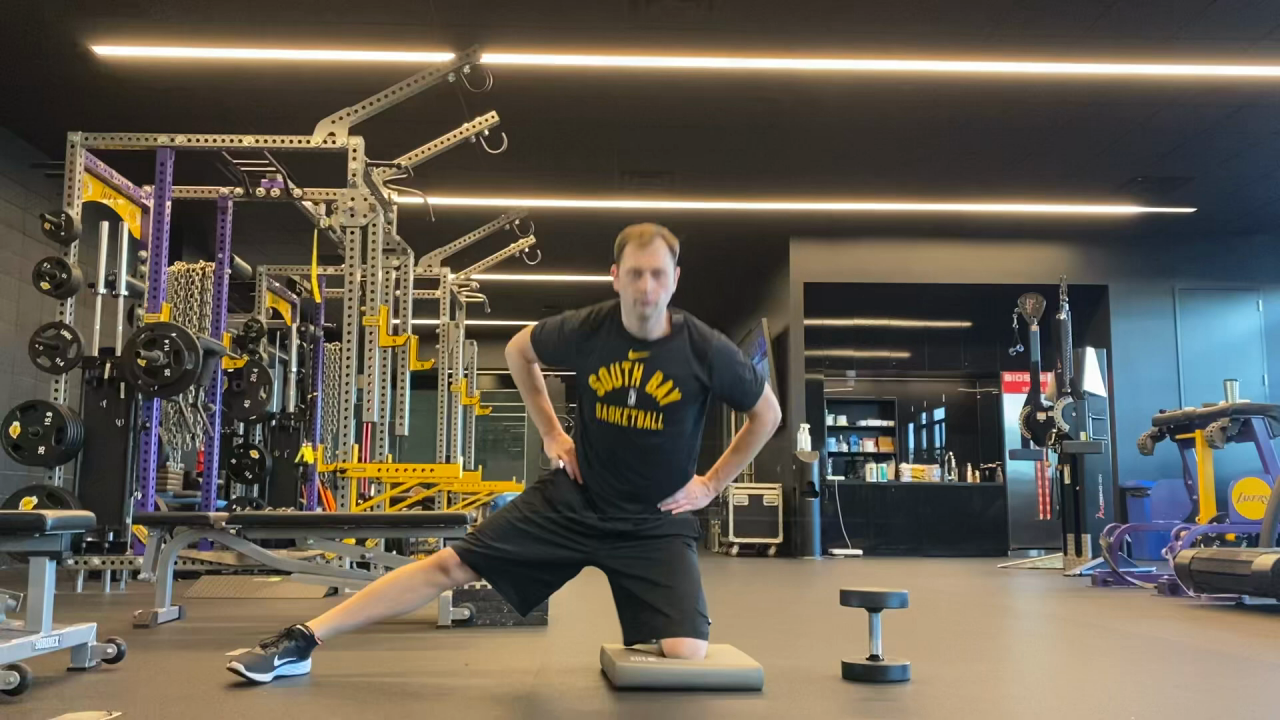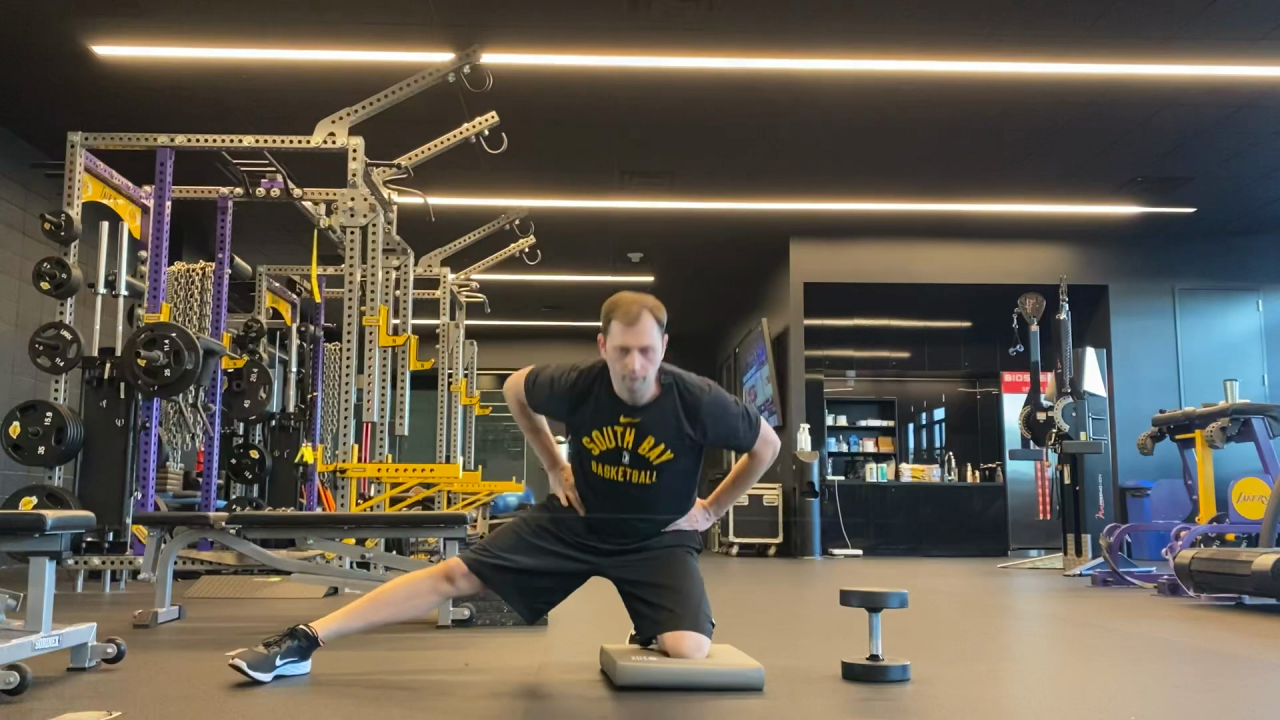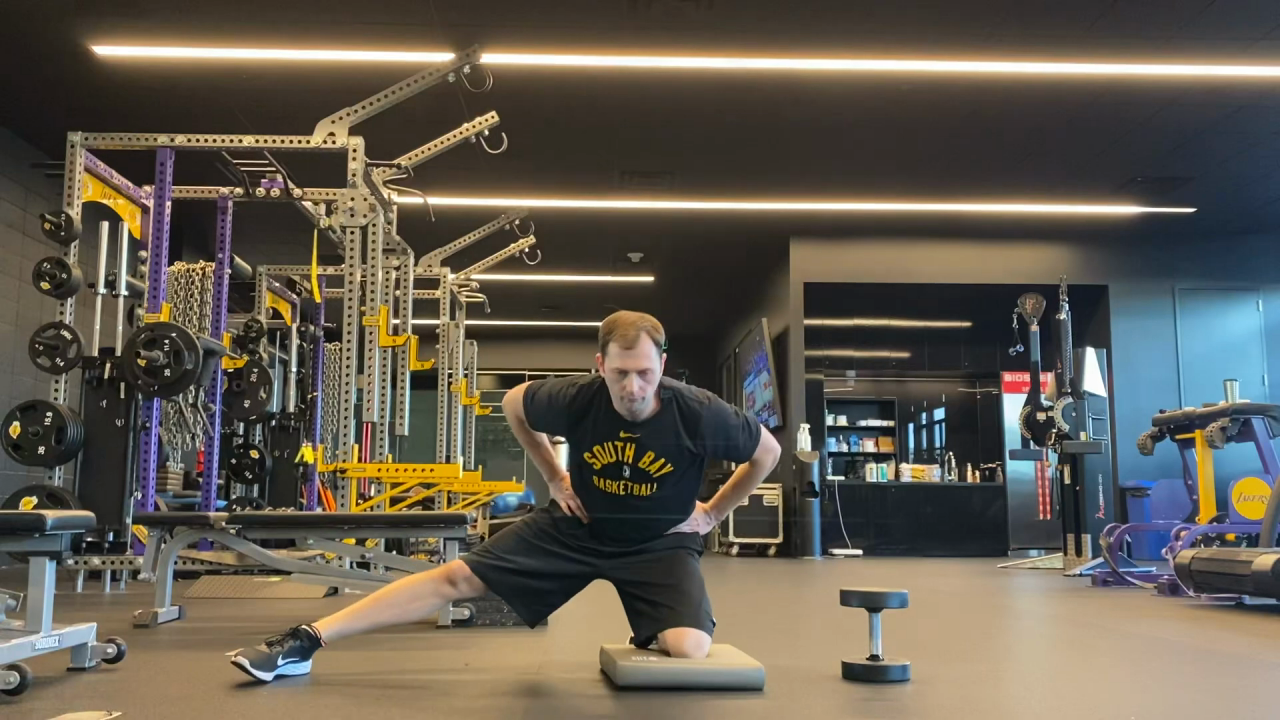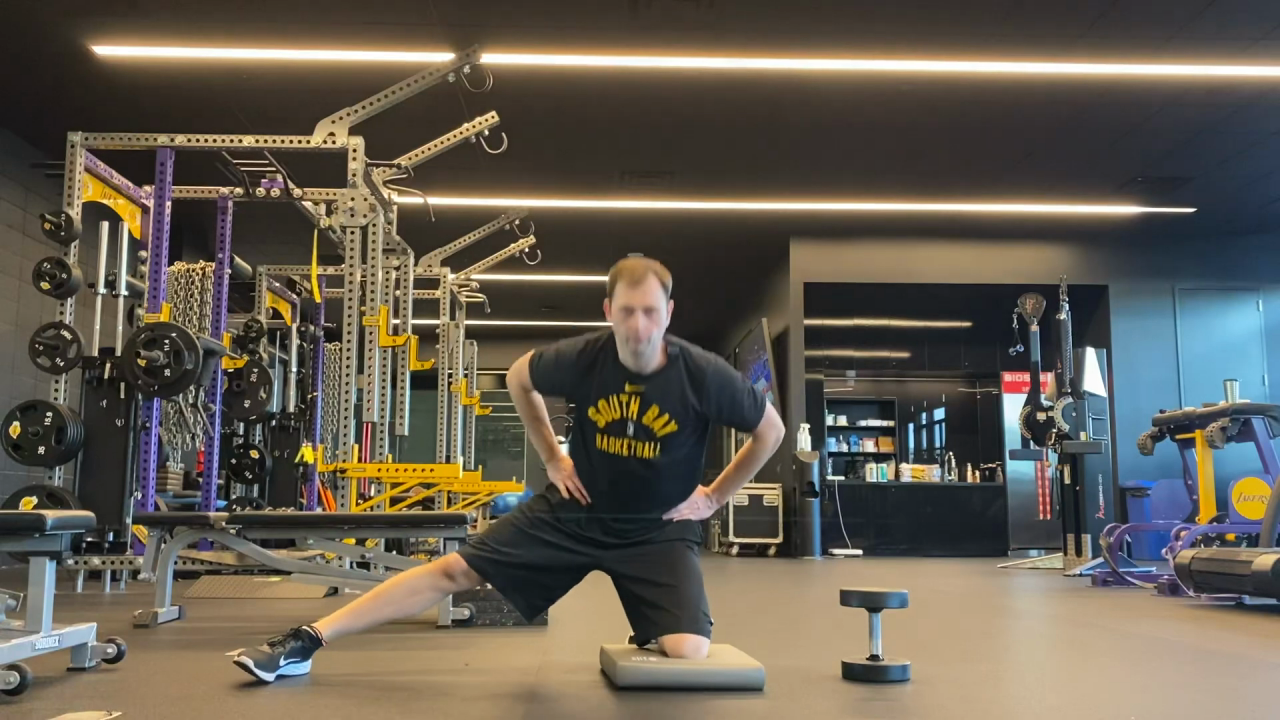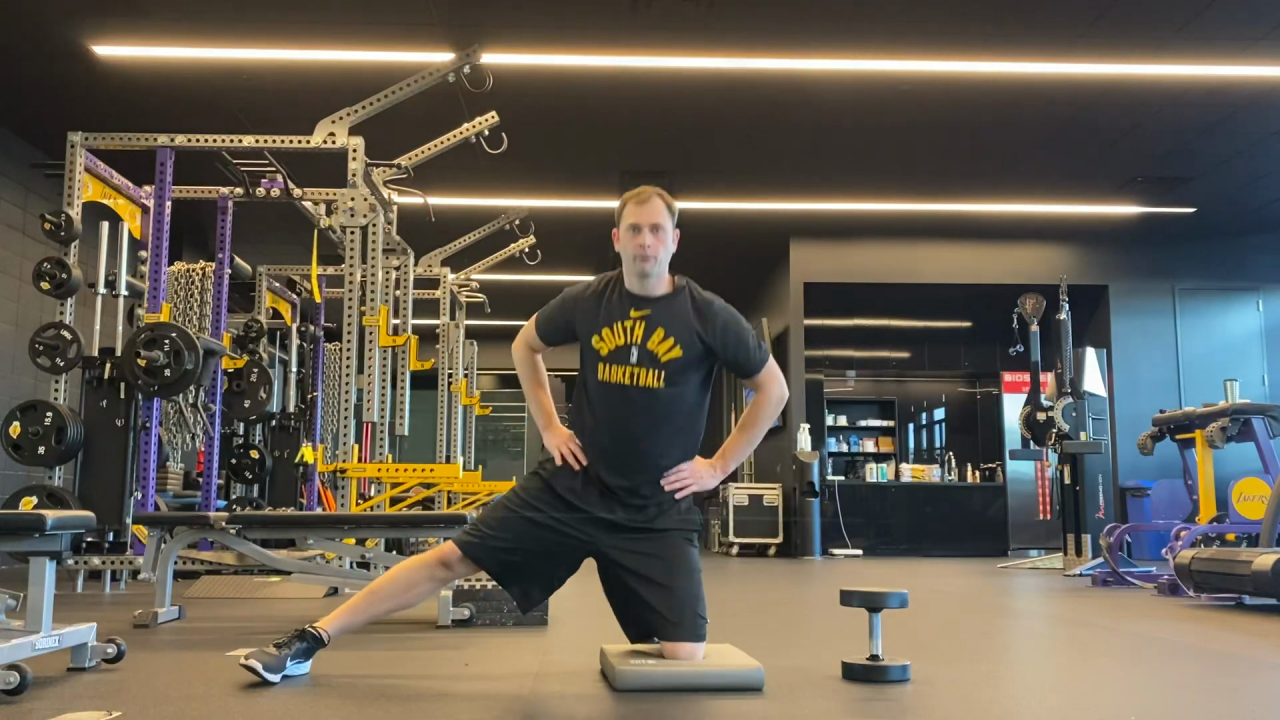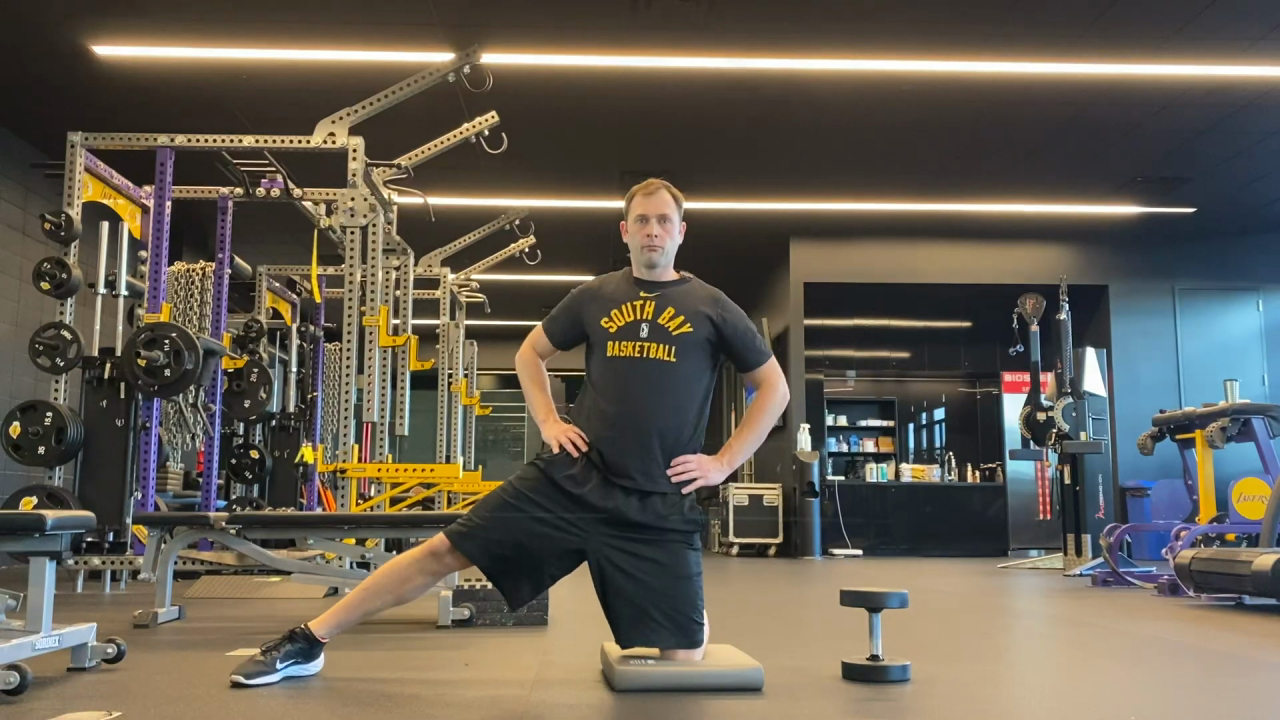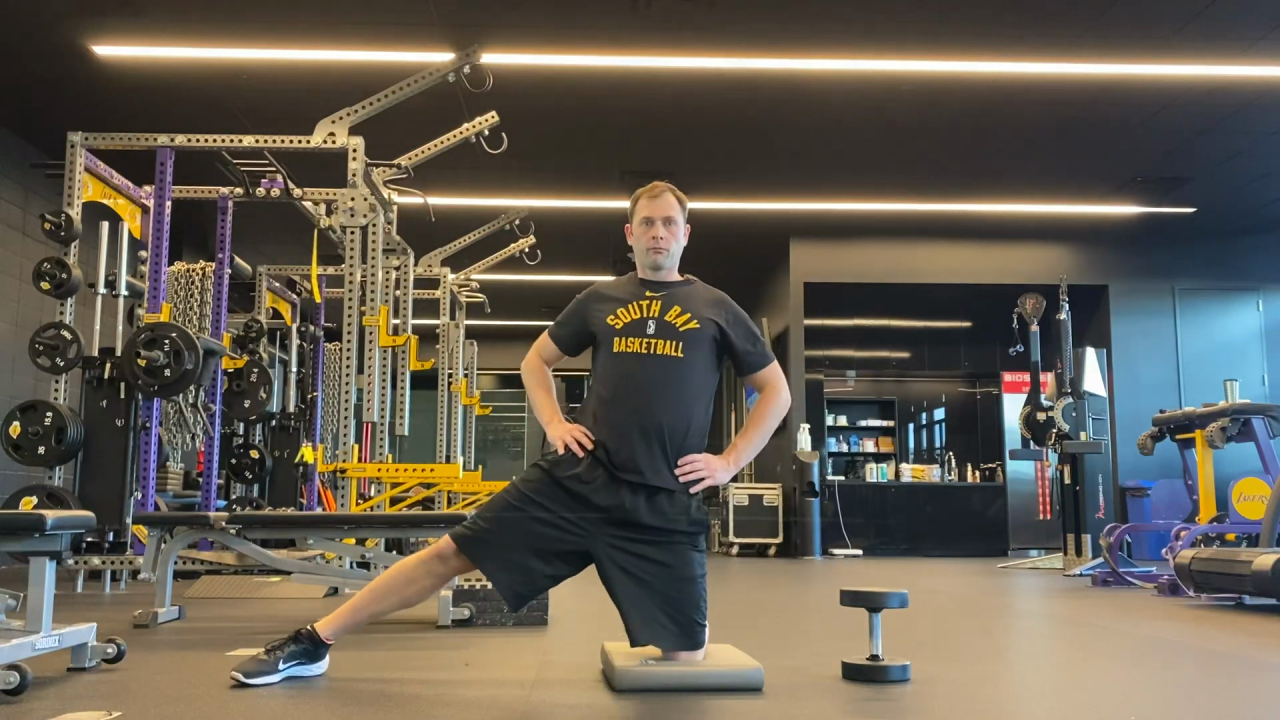
dt=0.2s
person 1, frame 1
left shoulder: (705, 350)
right shoulder: (585, 329)
left elbow: (767, 414)
right elbow: (519, 351)
left wrist: (711, 484)
right wrist: (551, 435)
left hip: (657, 521)
right hip: (572, 499)
left knee: (687, 653)
right knee: (448, 566)
left ankle: (648, 627)
right ankle: (301, 640)
person 1, frame 2
left shoulder: (698, 402)
right shoulder: (573, 386)
left elbow: (767, 446)
right elbow: (514, 388)
left wrist: (712, 508)
right wrist: (555, 468)
left hip: (660, 539)
right hip: (575, 521)
left knee: (689, 652)
right knee: (452, 575)
left ankle: (652, 631)
right ankle: (302, 641)
person 1, frame 3
left shoulder: (698, 414)
right shoulder: (573, 400)
left elbow: (767, 453)
right elbow: (513, 404)
left wrist: (712, 513)
right wrist: (555, 480)
left hip: (661, 541)
right hip: (577, 527)
left knee: (689, 652)
right knee: (454, 578)
left ankle: (650, 634)
right ankle: (303, 640)
person 1, frame 4
left shoulder: (703, 374)
right shoulder: (580, 358)
left elbow: (771, 430)
right elbow: (518, 381)
left wrist: (714, 496)
right wrist: (553, 460)
left hip: (659, 528)
right hip: (577, 511)
left knee: (688, 653)
right knee: (453, 571)
left ankle: (651, 634)
right ankle: (306, 641)
person 1, frame 5
left shoulder: (708, 315)
right shoulder: (589, 300)
left elbow: (773, 389)
right elbow: (524, 347)
left wrist: (718, 466)
right wrist: (549, 427)
left hip: (656, 506)
right hip: (572, 484)
left knee: (684, 654)
right knee: (451, 559)
left ankle: (677, 609)
right ankle: (312, 639)
person 1, frame 6
left shoulder: (711, 305)
right shoulder: (596, 295)
left elbow: (774, 388)
right elbow: (529, 354)
left wrist: (724, 463)
right wrist: (548, 422)
left hip: (659, 499)
right hip: (571, 474)
left knee: (683, 658)
right knee: (444, 551)
left ankle: (690, 613)
right ankle: (307, 642)
person 1, frame 7
left shoulder: (716, 308)
right shoulder: (601, 298)
left elbow: (776, 392)
right elbow: (535, 361)
left wrist: (730, 463)
right wrist: (554, 424)
left hip: (665, 500)
right hip: (577, 474)
left knee: (685, 658)
right knee: (450, 554)
left ankle: (691, 612)
right ankle: (312, 643)
